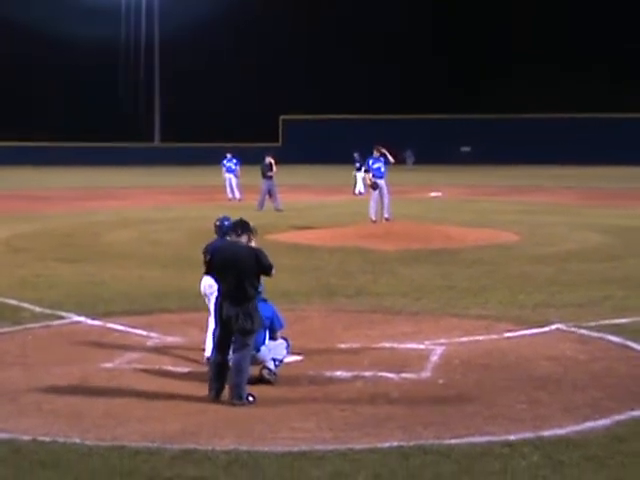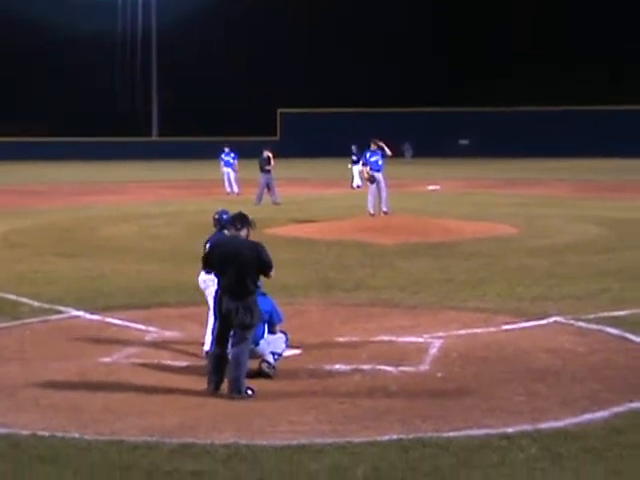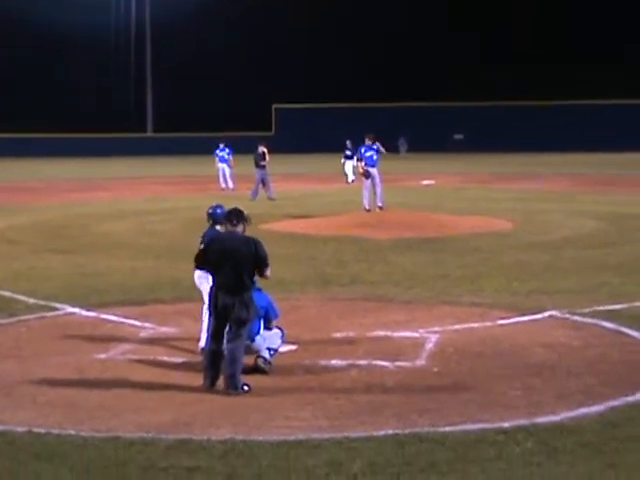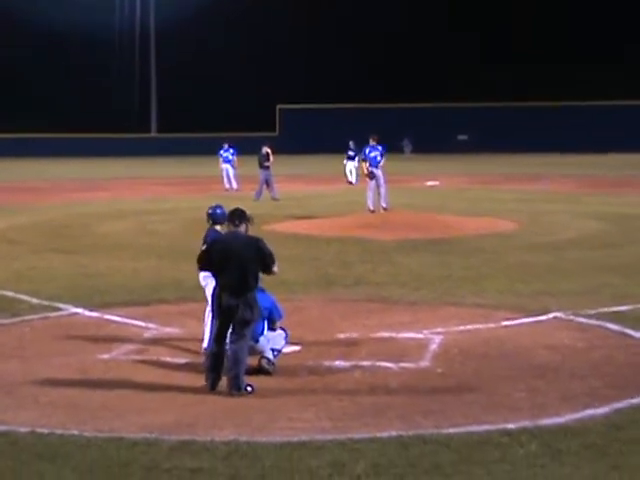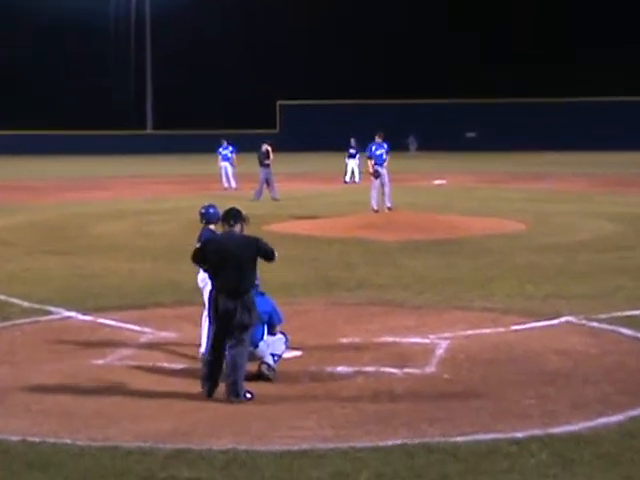
dt=0.2s
person 1, frame 1
left shoulder: (218, 251)
right shoulder: (254, 253)
left elbow: (211, 272)
right elbow: (270, 272)
left hip: (224, 305)
right hip: (245, 308)
left knee: (220, 348)
right knee: (242, 351)
left ankle: (214, 391)
right ankle: (238, 395)
person 1, frame 2
left shoulder: (217, 246)
right shoulder: (256, 248)
left elbow: (208, 268)
right elbow: (270, 274)
left hip: (223, 299)
right hip: (245, 302)
left knee: (218, 342)
right knee: (241, 345)
left ankle: (213, 384)
right ankle: (237, 389)
person 1, frame 3
left shoulder: (214, 242)
right shoulder: (253, 244)
left elbow: (200, 264)
right elbow: (266, 274)
left hip: (219, 295)
right hip: (241, 297)
left knee: (214, 338)
right knee: (236, 340)
left ankle: (209, 380)
right ankle: (233, 385)
person 1, frame 4
left shoulder: (216, 243)
right shoulder: (256, 244)
left elbow: (203, 266)
right elbow: (272, 269)
left hip: (222, 296)
right hip: (244, 298)
left knee: (217, 338)
right knee: (239, 341)
left ankle: (211, 381)
right ankle: (236, 385)
person 1, frame 5
left shoulder: (212, 243)
right shoulder: (251, 243)
left elbow: (197, 258)
right elbow: (272, 255)
left hip: (218, 299)
right hip: (241, 301)
left knee: (214, 344)
right knee: (238, 346)
left ankle: (208, 387)
right ankle: (235, 392)
person 2, frame 1
left shoulder: (209, 245)
left elbow: (207, 263)
left hip: (206, 281)
right hip: (216, 283)
left knee: (214, 315)
right knee: (217, 318)
left ankle: (210, 346)
right ankle: (210, 353)
person 2, frame 2
left shoulder: (212, 238)
right shoulder: (223, 239)
left hip: (207, 276)
right hip: (213, 278)
left knee: (215, 309)
right knee: (216, 312)
left ankle: (209, 339)
right ankle: (209, 347)
person 2, frame 3
left shoulder: (211, 233)
right shoulder: (214, 235)
left hip: (206, 273)
right hip: (207, 274)
left knee: (209, 305)
right knee: (211, 307)
left ankle: (205, 335)
right ankle: (204, 343)
person 2, frame 4
left shoulder: (213, 233)
right shoulder: (214, 235)
left hip: (211, 274)
right hip: (212, 275)
left knee: (212, 306)
right knee: (214, 308)
left ankle: (208, 336)
right ankle: (208, 344)
person 2, frame 5
left shoulder: (207, 233)
right shoulder: (209, 235)
left hip: (209, 275)
right hip: (211, 276)
left knee: (210, 309)
left ankle: (206, 341)
right ankle: (206, 349)
